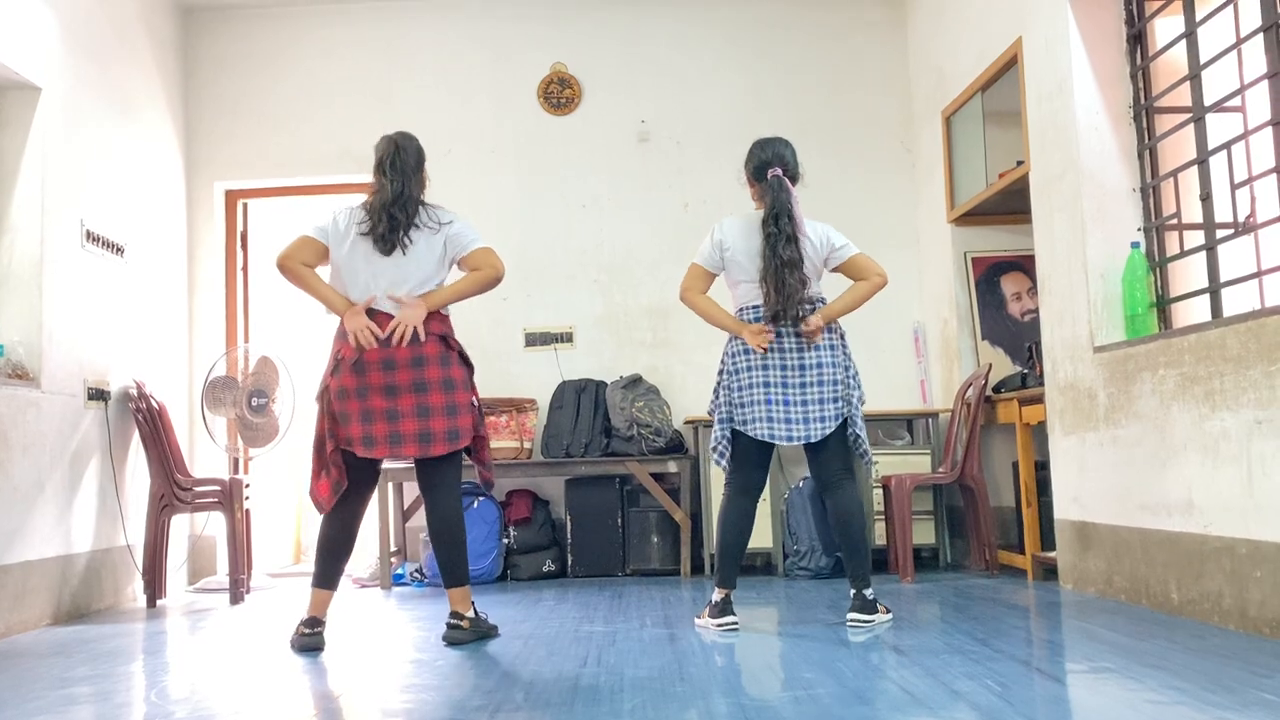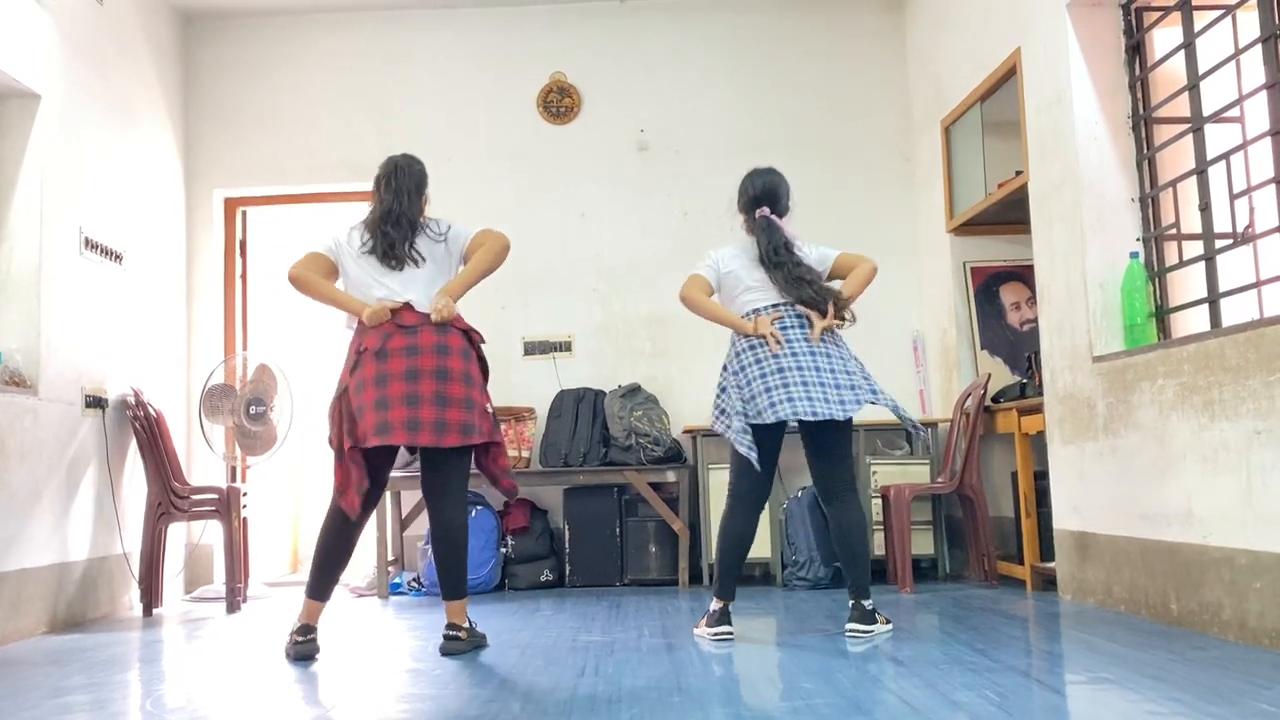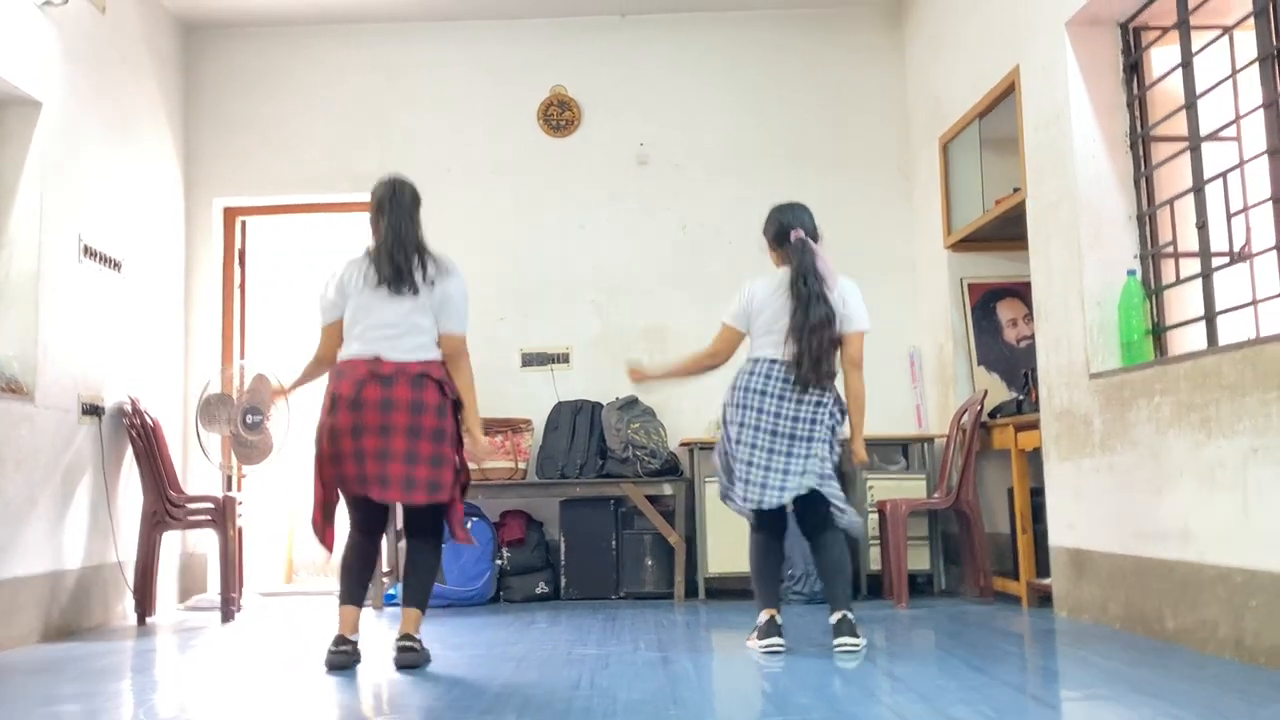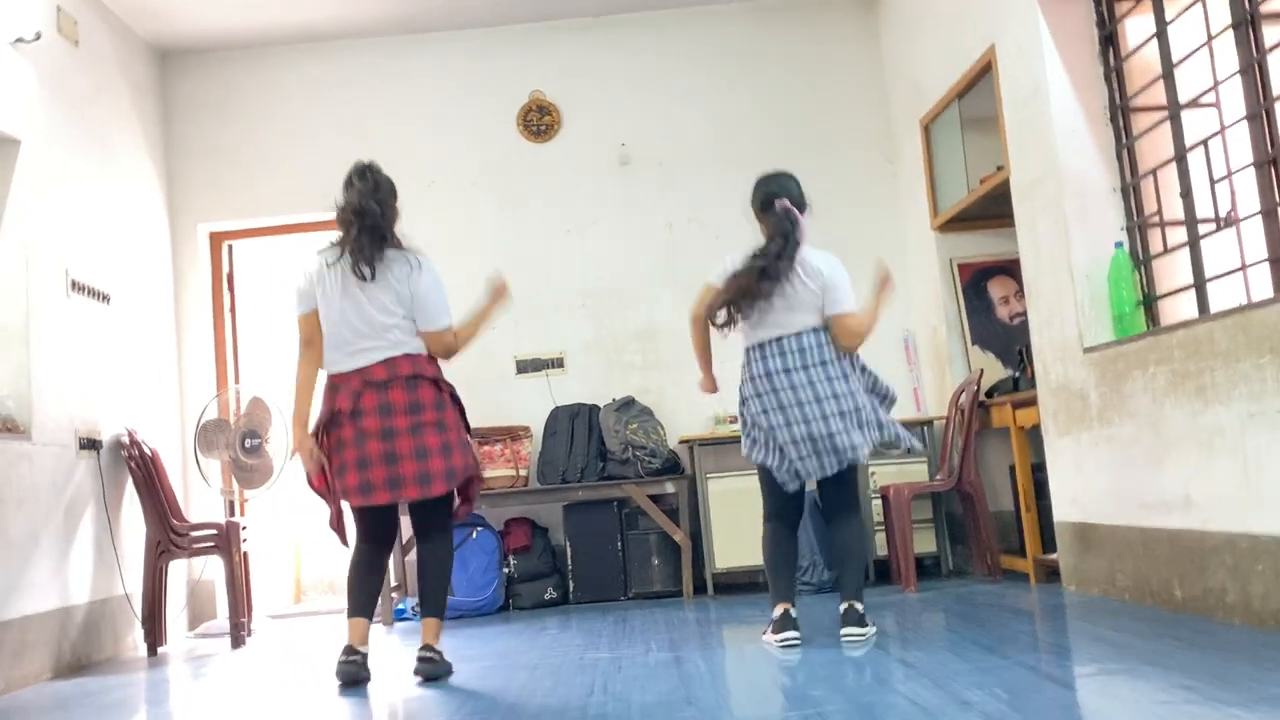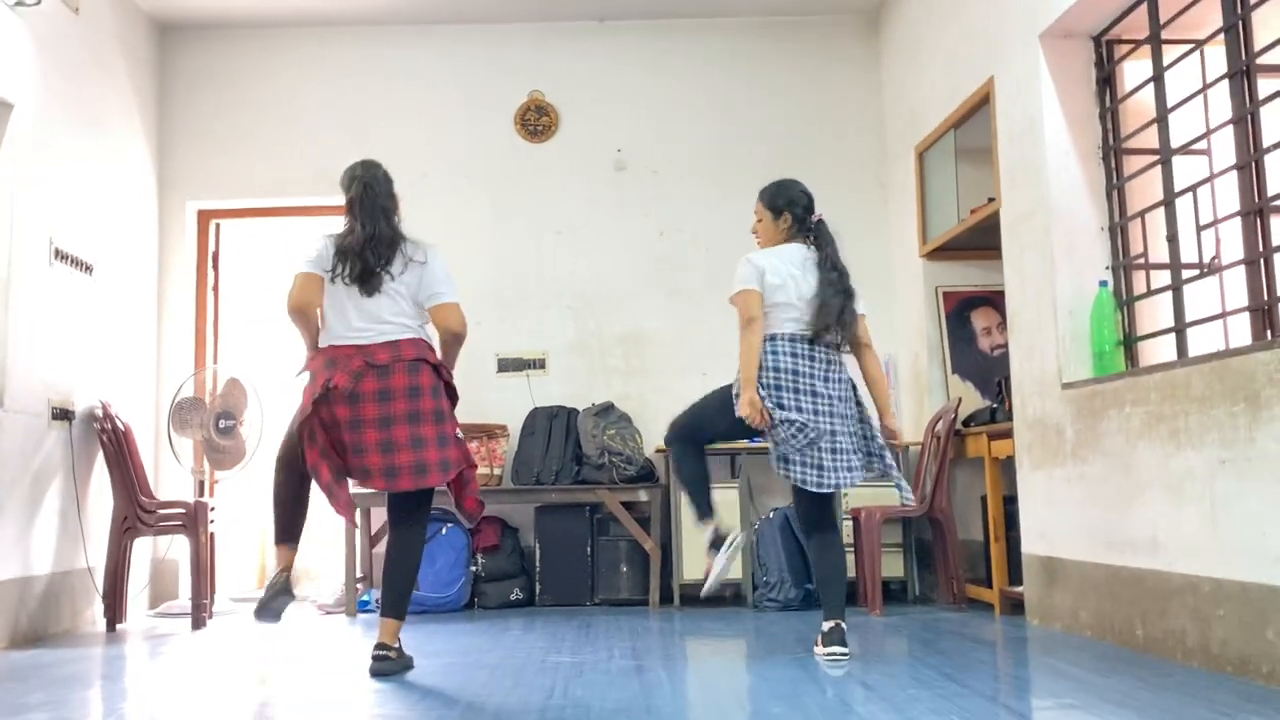
dt=1s
person 1, frame 1
left shoulder: (345, 222)
right shoulder: (445, 224)
left elbow: (289, 261)
right elbow: (491, 270)
left wrist: (344, 307)
right wrist: (427, 302)
left hip: (360, 363)
right hip: (427, 361)
left knee: (348, 493)
right knee: (441, 491)
left ankle: (313, 619)
right ankle: (462, 614)
person 1, frame 2
left shoulder: (350, 242)
right shoulder: (444, 236)
left elbow: (298, 273)
right elbow: (497, 243)
left wrist: (359, 308)
right wrist: (450, 295)
left hip: (378, 362)
right hip: (441, 358)
left knee: (354, 498)
right knee: (447, 498)
left ankle: (305, 627)
right ankle: (458, 624)
person 1, frame 3
left shoulder: (348, 273)
right shoulder: (443, 274)
left elbow: (328, 352)
right elbow: (454, 353)
left wrist: (290, 384)
right wrist: (472, 418)
left hip: (353, 398)
right hip: (418, 399)
left knee: (364, 528)
right knee: (424, 530)
left ankle: (345, 636)
right ankle: (409, 636)
person 1, frame 4
left shoulder: (319, 269)
right shoulder: (412, 267)
left elbow: (310, 350)
right elbow: (440, 347)
left wrist: (301, 425)
right wrist: (488, 306)
left hip: (352, 407)
right hip: (412, 400)
left knee: (374, 535)
right knee: (432, 529)
left ankle: (355, 647)
right ankle: (430, 645)
person 1, frame 5
left shoulder: (326, 253)
right shoulder: (421, 257)
left elbow: (300, 304)
right elbow: (454, 327)
left wrist: (317, 347)
right wrist: (444, 367)
left hip: (343, 382)
right hip: (409, 382)
left knee: (293, 460)
right knee: (408, 518)
left ankle: (282, 574)
right ankle: (388, 644)
person 2, frame 1
left shoulder: (727, 232)
right shoulder: (818, 233)
left elbow: (689, 292)
right elbow: (875, 278)
left wrist: (742, 329)
right wrist: (823, 317)
left hip: (753, 366)
right hip: (815, 360)
left knee: (742, 487)
right knee: (838, 482)
left ankle: (721, 600)
right ankle: (862, 597)
person 2, frame 2
left shoulder: (723, 258)
right shoulder: (803, 253)
left elbow: (690, 293)
right elbow: (865, 266)
left wrist: (744, 325)
right wrist: (833, 310)
left hip: (759, 363)
right hip: (820, 362)
left knee: (746, 496)
right knee: (839, 491)
left ankle: (720, 610)
right ankle: (861, 607)
person 2, frame 3
left shoulder: (756, 291)
right shoulder: (843, 289)
left elbow: (715, 357)
right elbow: (853, 366)
left wrist: (656, 374)
right wrist: (856, 435)
left hip: (755, 404)
right hip: (810, 412)
left knee: (767, 525)
right knee: (822, 523)
left ankle: (769, 619)
right ankle: (843, 618)
person 2, frame 4
left shoulder: (741, 267)
right shoulder: (825, 265)
left elbow: (700, 316)
right elbow: (848, 340)
left wrist: (707, 372)
right wrist: (876, 303)
left hip: (769, 390)
right hip: (827, 387)
left knee: (780, 513)
right knee: (843, 507)
left ankle: (783, 612)
right ankle: (852, 609)
person 2, frame 5
left shoulder: (758, 263)
right shoulder: (833, 271)
left elbow: (752, 326)
right elbow: (864, 347)
left wrist: (747, 391)
right wrist: (887, 413)
left hip: (776, 382)
right hip: (828, 392)
left knee: (682, 435)
right knee: (819, 520)
left ankle: (714, 535)
right ankle: (834, 626)
